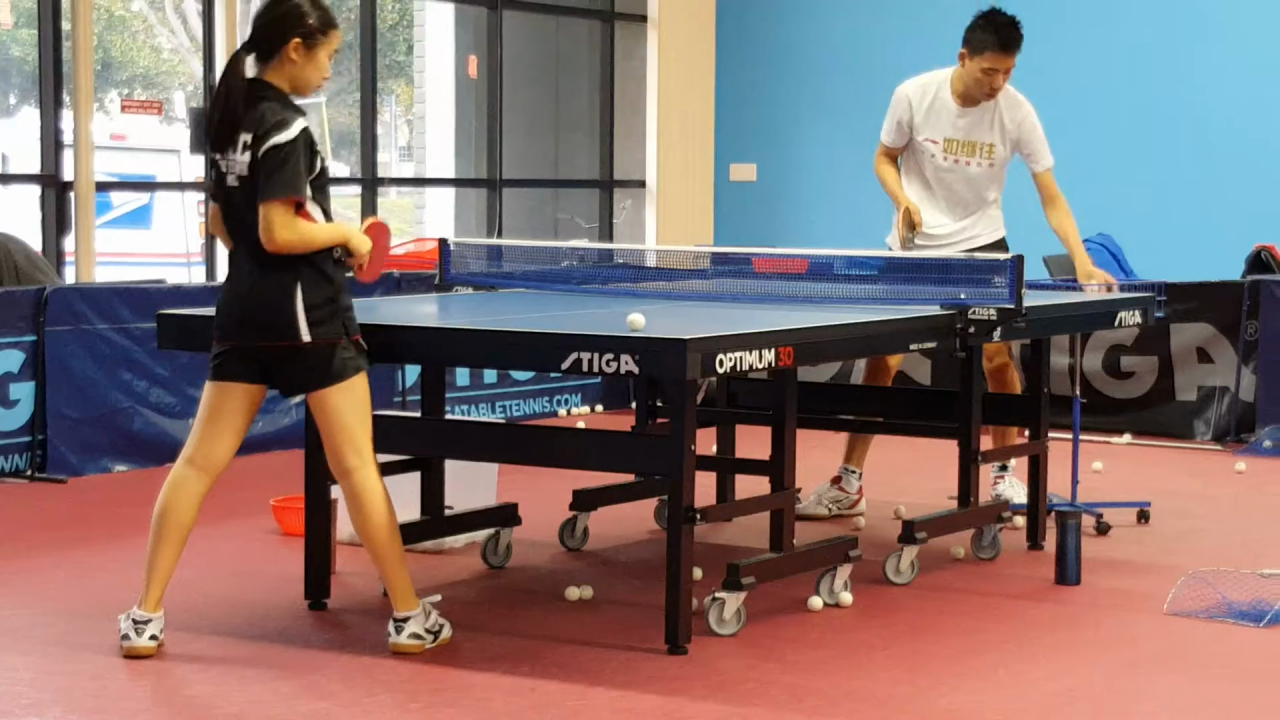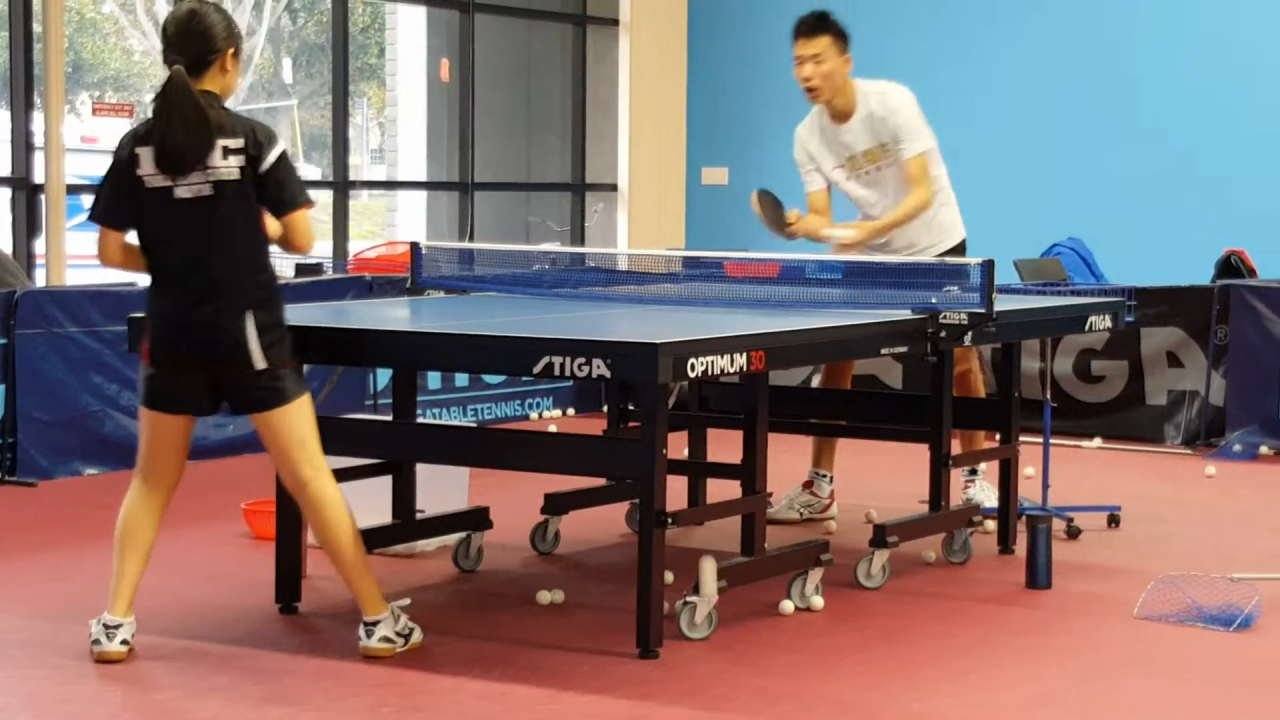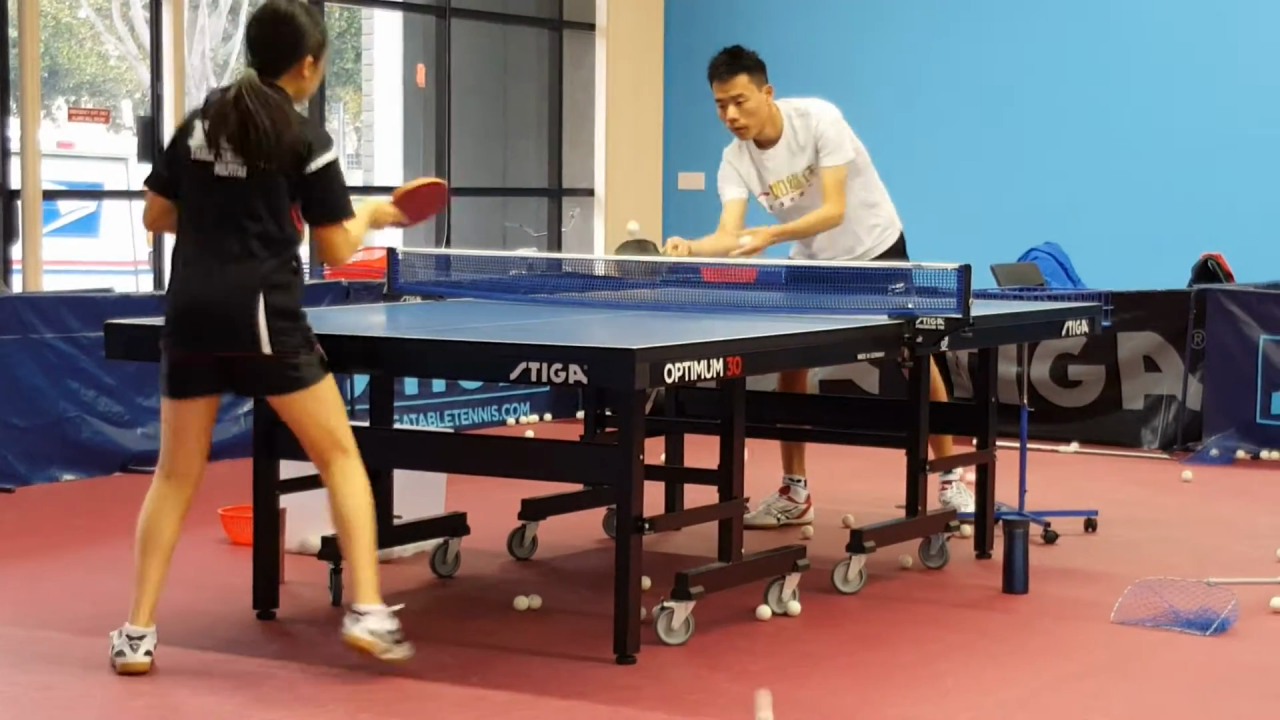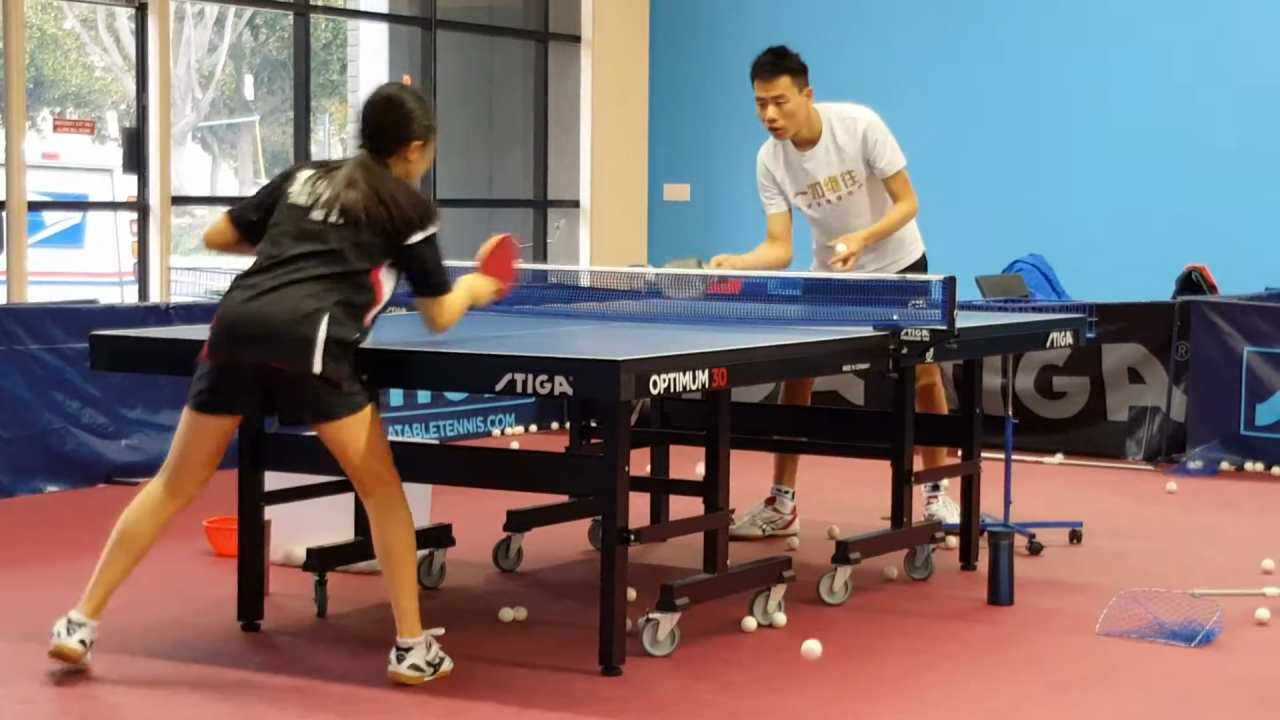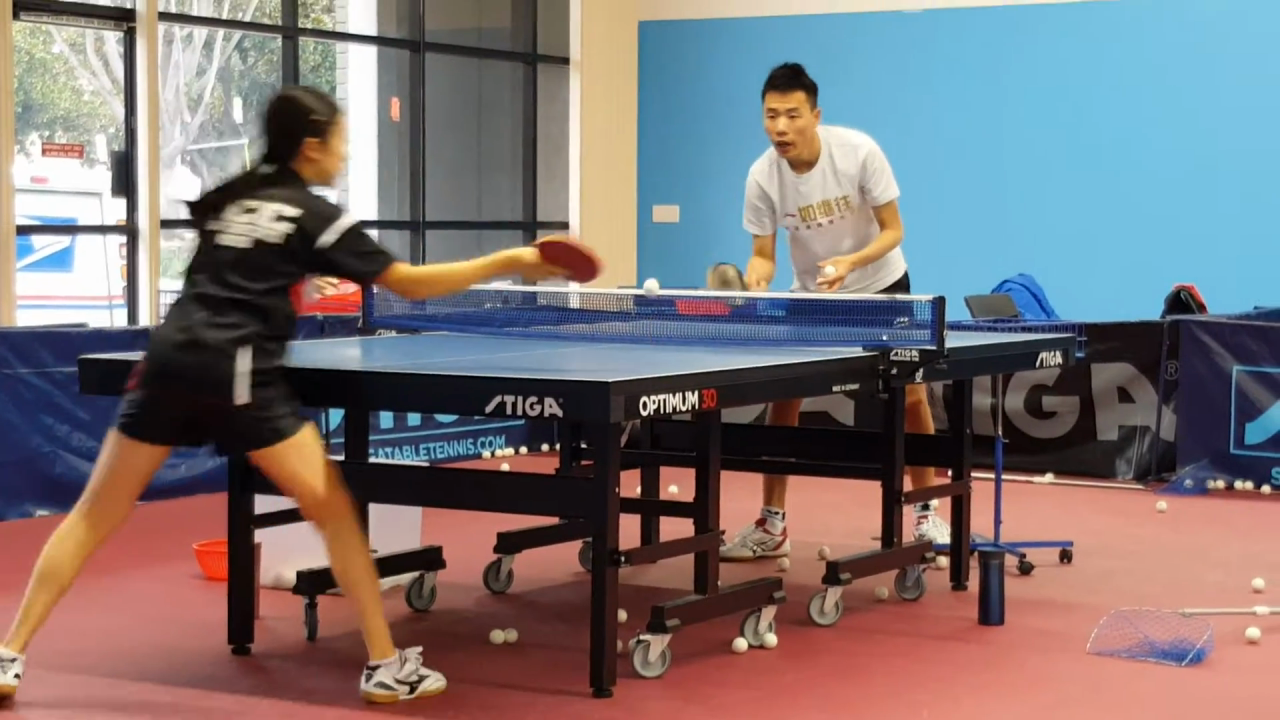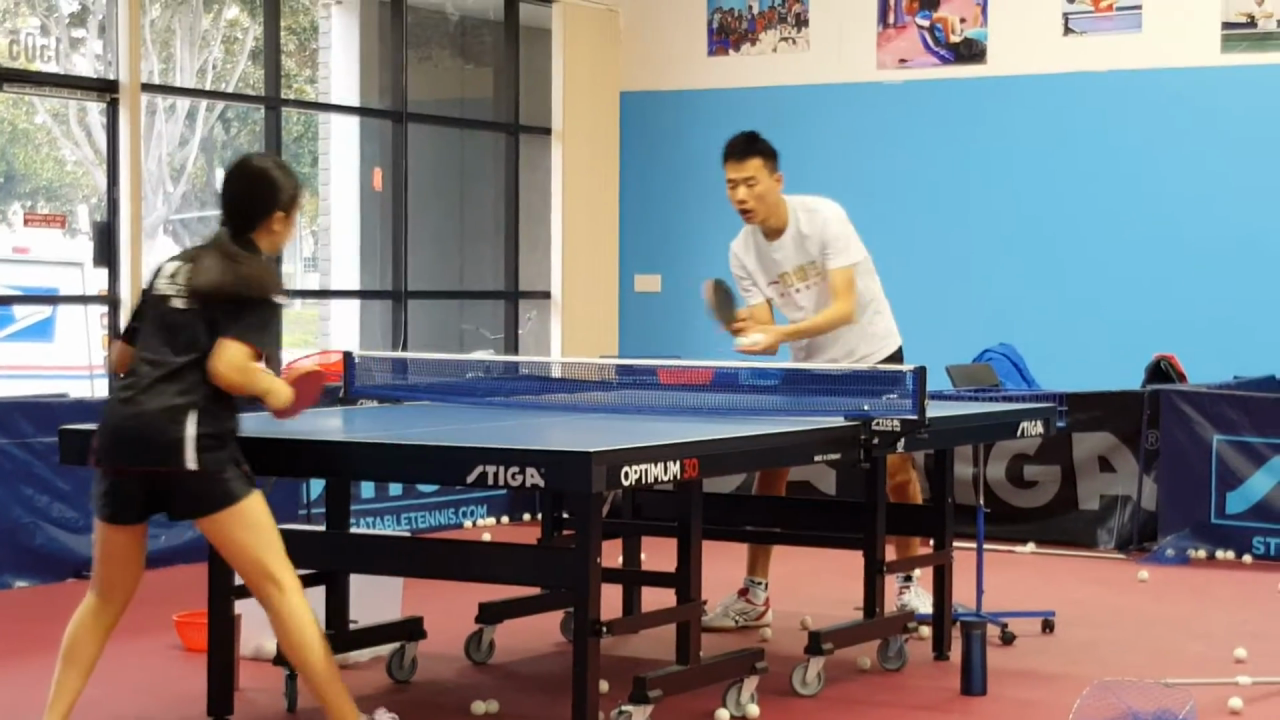
dt=0.7s
person 1, frame 1
left shoulder: (230, 118)
right shoulder: (285, 125)
right elbow: (280, 235)
right wrist: (348, 235)
left hip: (242, 312)
right hip: (307, 314)
left knee: (199, 462)
right knee: (355, 465)
left ankle: (144, 616)
right ankle: (409, 616)
person 1, frame 2
left shoulder: (137, 145)
right shoulder: (253, 139)
left elbow: (110, 252)
right elbow: (301, 240)
left hip: (172, 337)
right hip: (247, 332)
left knee: (152, 481)
right knee: (309, 478)
left ankle: (114, 622)
right ankle: (378, 620)
person 1, frame 3
left shoulder: (201, 120)
right shoulder: (305, 138)
left elbow: (155, 213)
right elbow: (337, 250)
right wrist: (371, 214)
left hip: (191, 313)
right hip: (262, 315)
left knee: (176, 476)
right knee: (340, 457)
left ankle: (136, 634)
right ankle: (369, 610)
person 1, frame 4
left shoulder: (300, 178)
right shoulder: (408, 211)
left elbow: (216, 236)
right elbow: (440, 318)
right wrist: (475, 286)
left hip: (237, 328)
right hip: (308, 344)
left knee: (175, 484)
right knee: (381, 489)
left ankle: (79, 623)
right ankle: (412, 646)
person 1, frame 5
left shoulder: (229, 200)
right shoulder: (319, 221)
right elbow: (414, 282)
right wrist: (512, 262)
left hip: (165, 364)
right hip: (237, 376)
left knee: (94, 516)
right knee: (335, 513)
right ankle: (386, 666)
person 1, frame 6
left shoulder: (173, 267)
right shoulder: (255, 282)
left elbow: (120, 357)
right elbow: (226, 370)
right wrist: (273, 390)
left hip: (120, 435)
right hip: (187, 440)
left knee: (109, 591)
right knee: (277, 584)
person 2, frame 1
left shoulder: (1018, 113)
right shoulder: (912, 95)
left elbow: (1051, 198)
right elbow: (884, 158)
left wrist: (1083, 261)
right wrist: (902, 200)
left hip: (981, 244)
right hip: (914, 247)
left knee: (998, 355)
right knee: (881, 359)
left ankle: (1004, 472)
right ankle: (849, 482)
person 2, frame 2
left shoulder: (894, 102)
right shoulder: (808, 136)
left elbow: (923, 192)
right elbow: (820, 217)
left wrist: (866, 229)
right wrist: (804, 226)
left hip: (935, 246)
right hip: (871, 257)
left knee: (961, 361)
right knee: (836, 361)
left ankle: (974, 477)
right ankle: (820, 486)
person 2, frame 3
left shoulder: (819, 118)
right shoulder: (735, 159)
left elbow: (836, 209)
right elbow: (727, 237)
left wrist: (768, 233)
right wrist: (691, 249)
left hip: (875, 247)
right hip: (811, 262)
right knee: (791, 364)
left ankle: (950, 476)
right ankle: (795, 492)
person 2, frame 4
left shoulder: (861, 124)
right shoulder: (770, 160)
left elbow: (907, 204)
right elbow: (780, 248)
left wrist: (861, 240)
right wrist: (735, 262)
left hip: (897, 265)
right hip: (829, 275)
left knee: (925, 377)
right knee: (796, 376)
left ankle: (937, 492)
right ankle: (782, 503)
person 2, frame 5
left shoulder: (859, 151)
right shoulder: (762, 176)
left elbow: (893, 231)
right elbow: (763, 254)
left wrist: (850, 262)
right wrist: (756, 280)
left hip: (880, 285)
right hip: (811, 295)
left knee: (910, 394)
right knee: (783, 396)
left ankle: (926, 511)
right ankle: (772, 524)
person 2, frame 6
left shoulder: (824, 217)
right shoulder: (742, 252)
left elbow: (846, 307)
right elbow: (765, 333)
left wrist: (782, 332)
right wrist: (749, 332)
left hip: (872, 357)
right hip: (808, 368)
left knee: (898, 470)
right knee: (770, 466)
left ankle: (909, 584)
right ankle: (755, 594)
